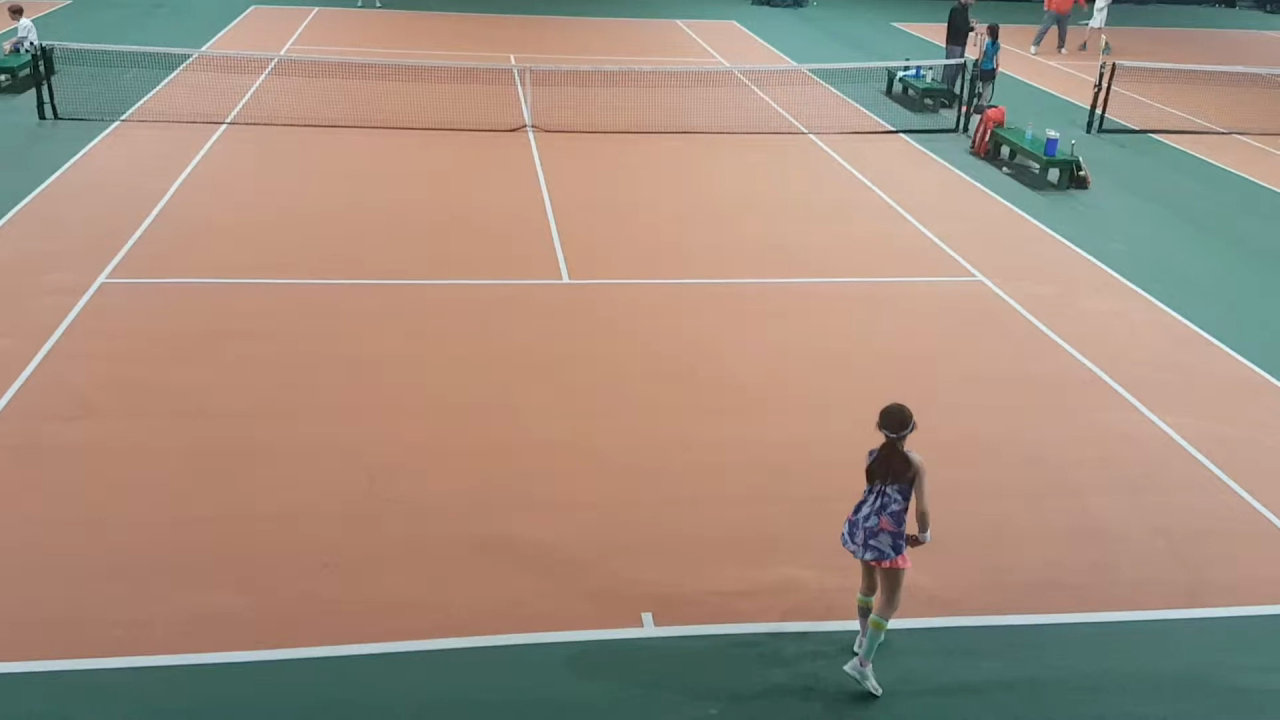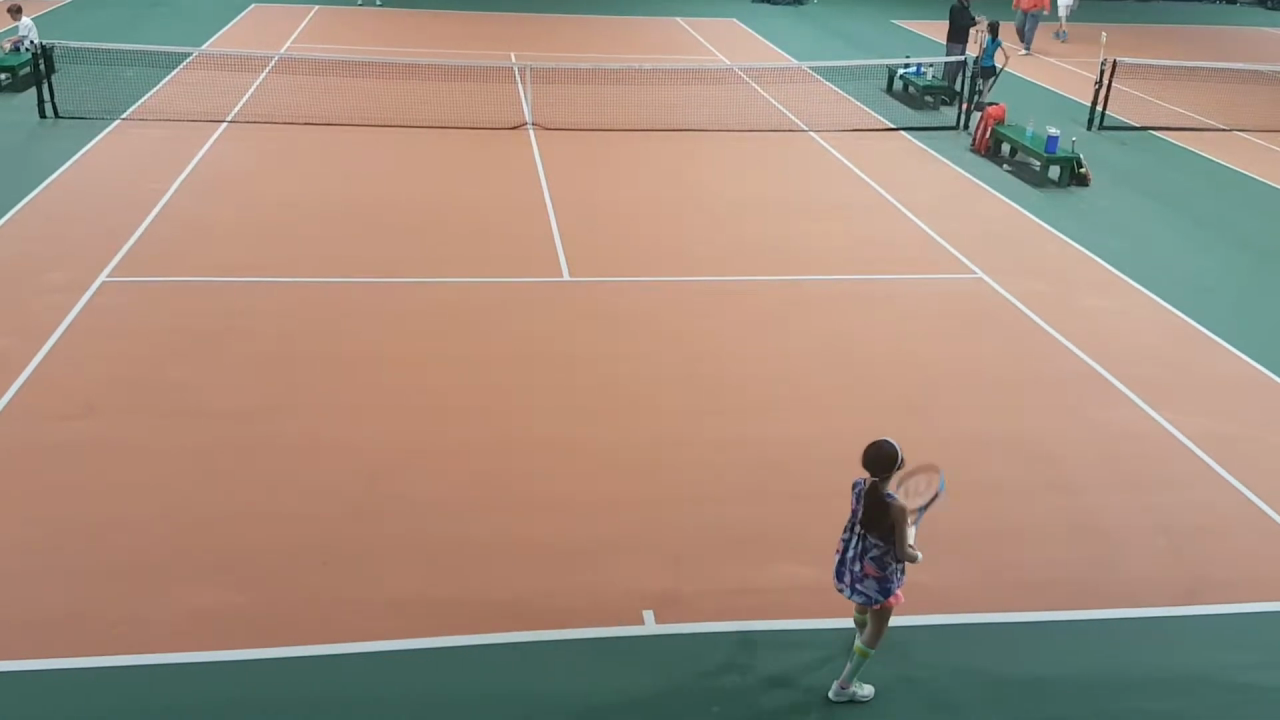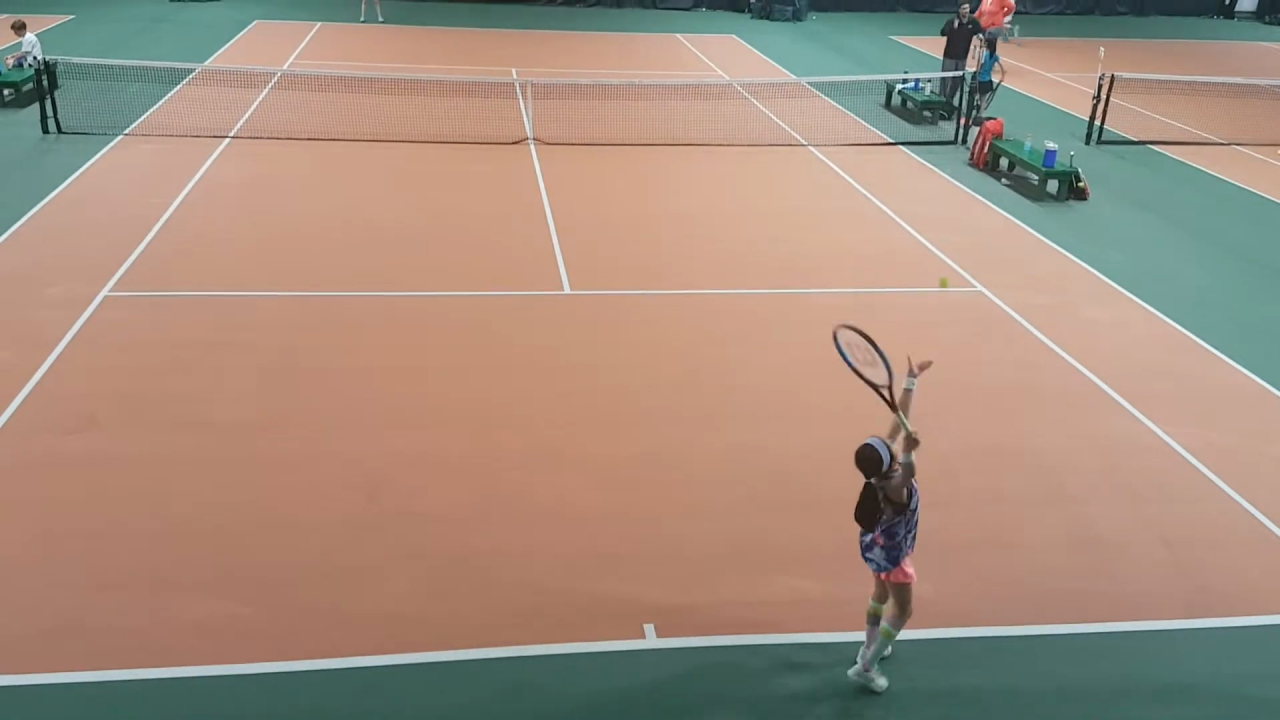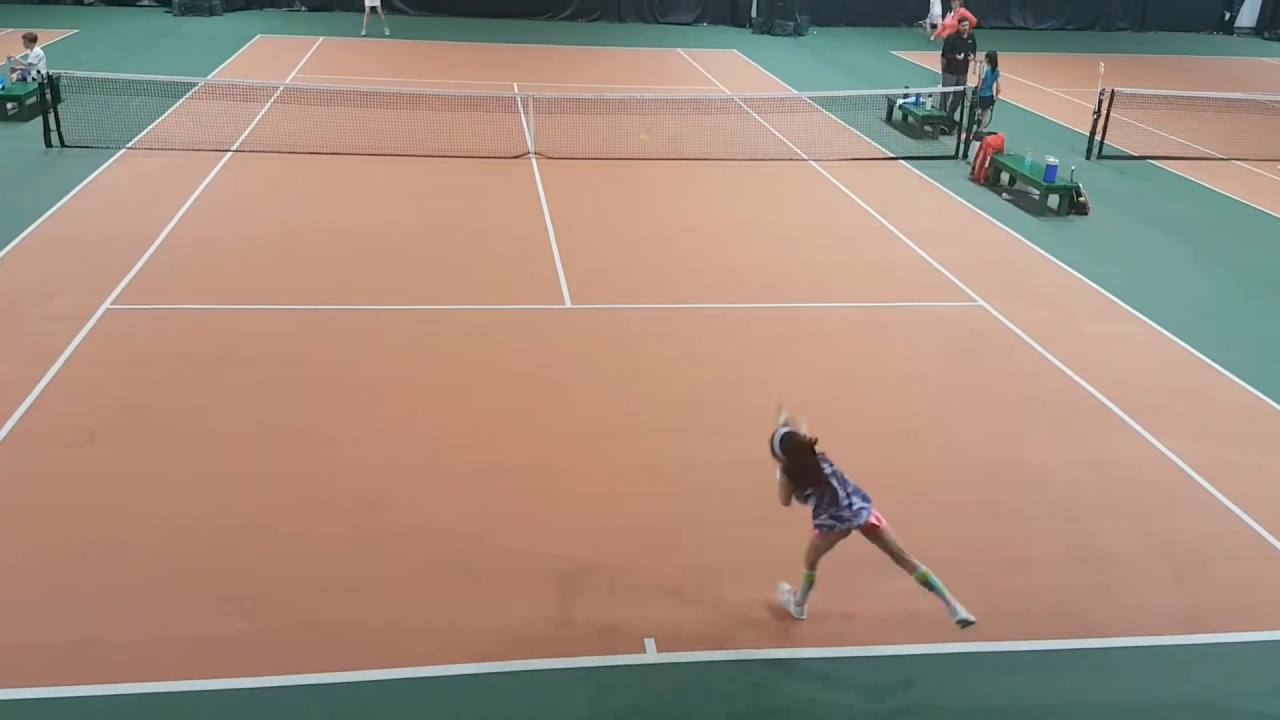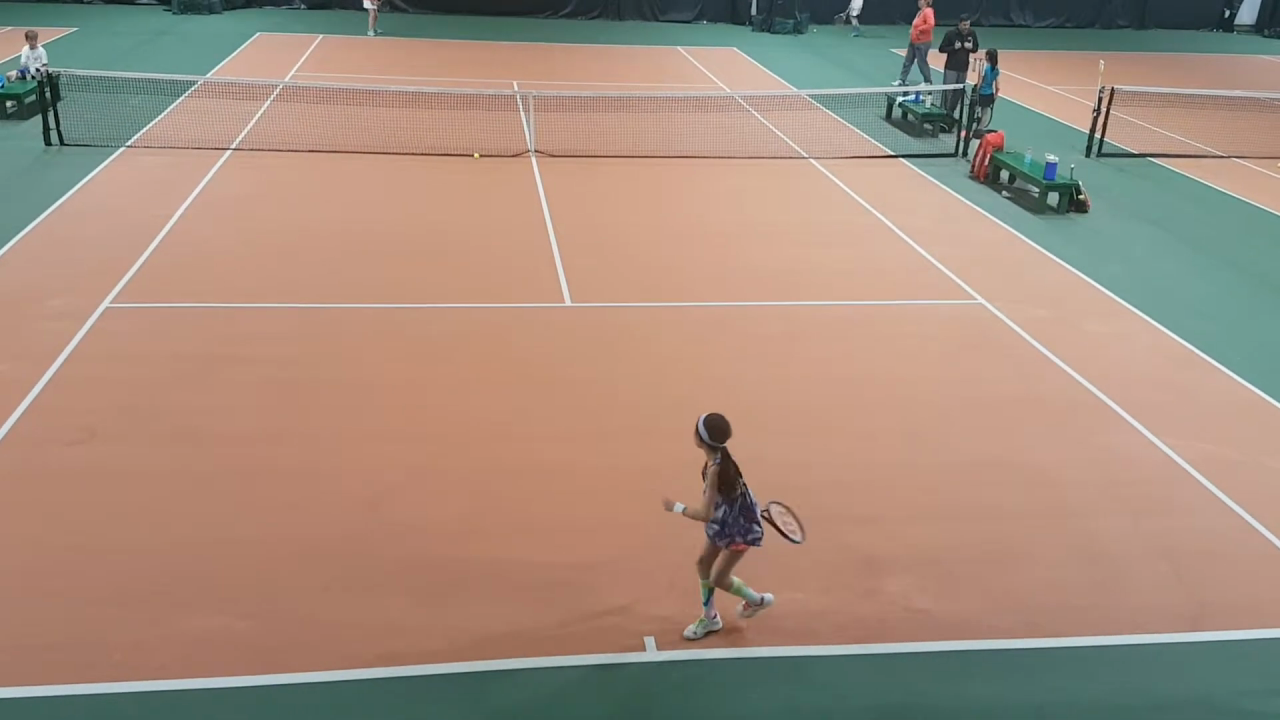
dt=1s
person 1, frame 1
left shoulder: (872, 456)
right shoulder: (914, 462)
right elbow: (921, 508)
right wrist: (923, 535)
left hip: (860, 525)
right hip: (886, 534)
left knee: (868, 583)
right knee: (889, 600)
left ankle: (866, 636)
right ankle: (862, 662)
person 1, frame 2
left shoulder: (858, 487)
right shoulder: (897, 508)
right elbow: (901, 552)
right wrist: (916, 555)
left hip: (849, 562)
right hip: (876, 573)
left knee: (863, 605)
right knee: (877, 630)
left ankle: (861, 637)
right ankle: (844, 686)
person 1, frame 3
left shoulder: (882, 473)
right shoulder: (894, 487)
left elbow: (899, 420)
right elbow: (909, 473)
left wrist: (910, 382)
right wrist: (908, 453)
left hip: (879, 545)
right hip: (891, 553)
left knee: (881, 595)
right knee: (902, 610)
left ankle: (869, 649)
right ankle: (865, 668)
person 1, frame 4
left shoulder: (788, 476)
right shoulder: (811, 450)
left elbow: (785, 501)
right elbow: (800, 432)
right wrist: (786, 420)
left hip: (833, 521)
right hip: (861, 508)
left knee: (811, 556)
right knee: (906, 560)
left ankle: (798, 604)
right ankle: (954, 608)
person 1, frame 5
left shoulder: (716, 470)
right shoulder: (720, 460)
left elbow: (705, 515)
right elbow: (732, 490)
left wrist: (676, 507)
left hip: (737, 528)
right hip: (724, 523)
left knee: (719, 579)
right knee: (702, 564)
left ankle: (758, 600)
right ankle: (710, 617)
